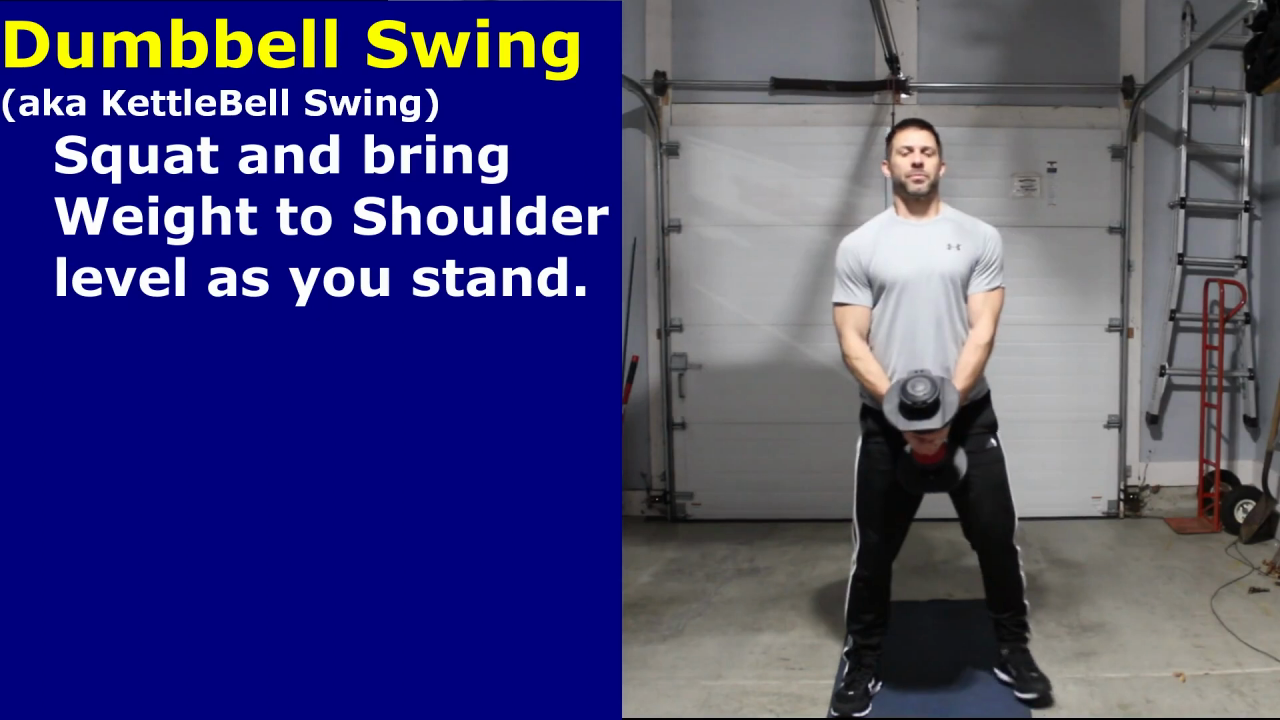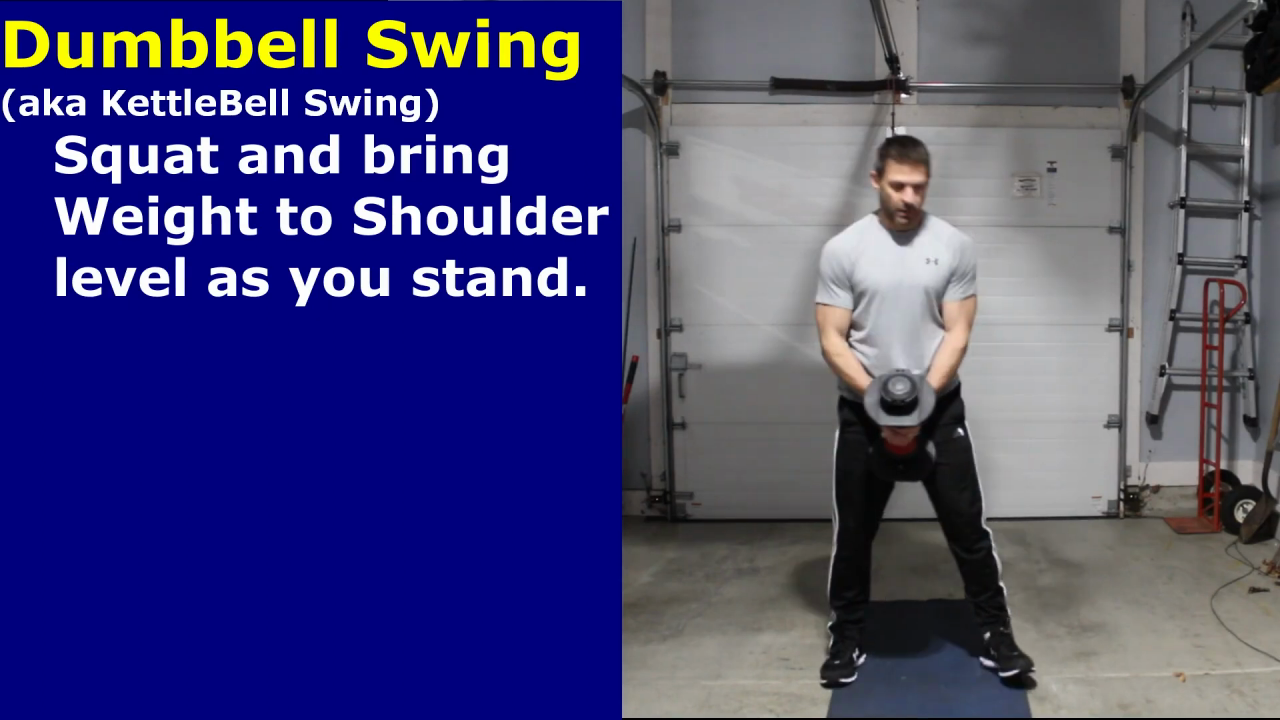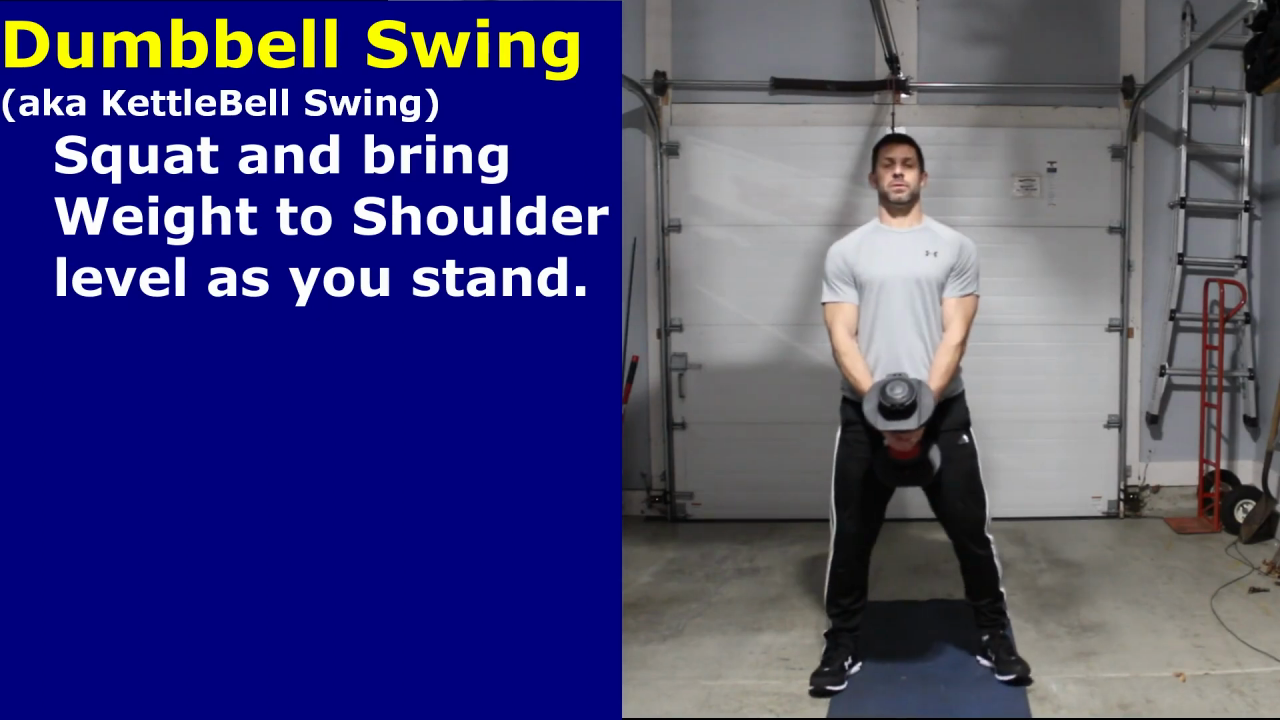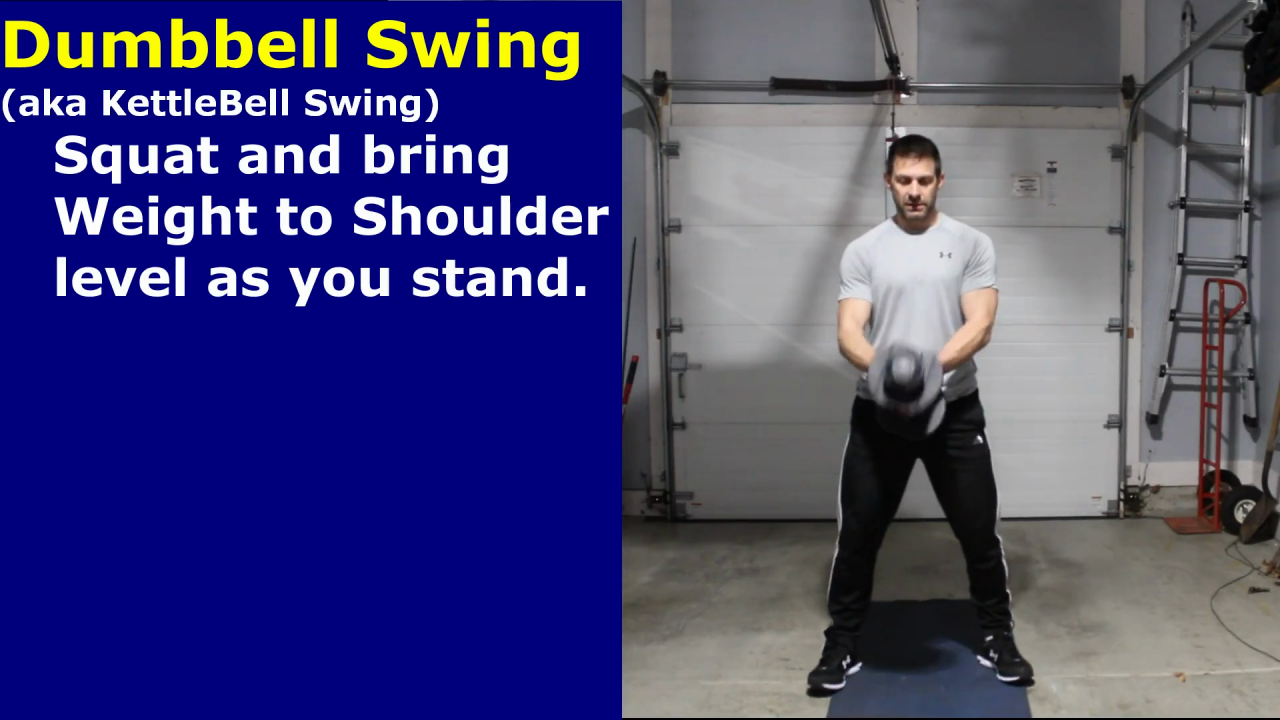
dt=1s
person 1, frame 1
left shoulder: (979, 237)
right shoulder: (858, 246)
left elbow: (983, 331)
right elbow: (852, 341)
left hip: (968, 415)
right hip: (886, 420)
left knee: (996, 539)
right knee: (874, 550)
left ankle: (1013, 651)
right ankle: (862, 663)
person 1, frame 2
left shoulder: (955, 246)
right shoulder: (842, 250)
left elbow: (957, 334)
right elbow: (832, 338)
left hip: (940, 406)
right hip: (862, 410)
left knee: (966, 523)
right knee: (853, 531)
left ankle: (996, 635)
right ankle: (847, 637)
person 1, frame 3
left shoulder: (956, 247)
right shoulder: (845, 251)
left elbow: (955, 335)
right elbow: (842, 337)
left hip: (942, 410)
right hip: (864, 412)
left knee: (969, 529)
right knee: (852, 533)
left ankle: (993, 635)
right ankle: (842, 645)
person 1, frame 4
left shoulder: (972, 244)
right shoulder: (862, 251)
left elbow: (979, 325)
right elbow: (849, 330)
left wrist: (929, 370)
left hip: (955, 408)
right hip: (877, 408)
left knee: (979, 530)
right knee: (857, 532)
left ankle: (996, 638)
right ankle: (842, 646)
